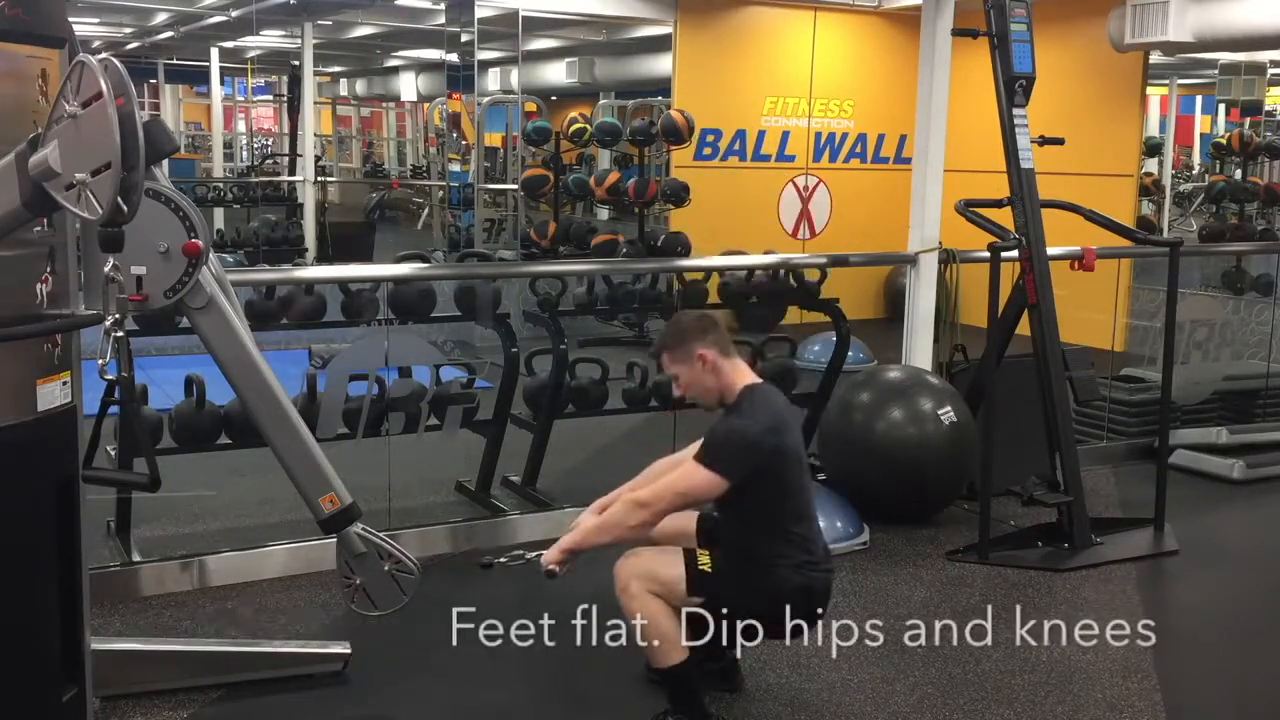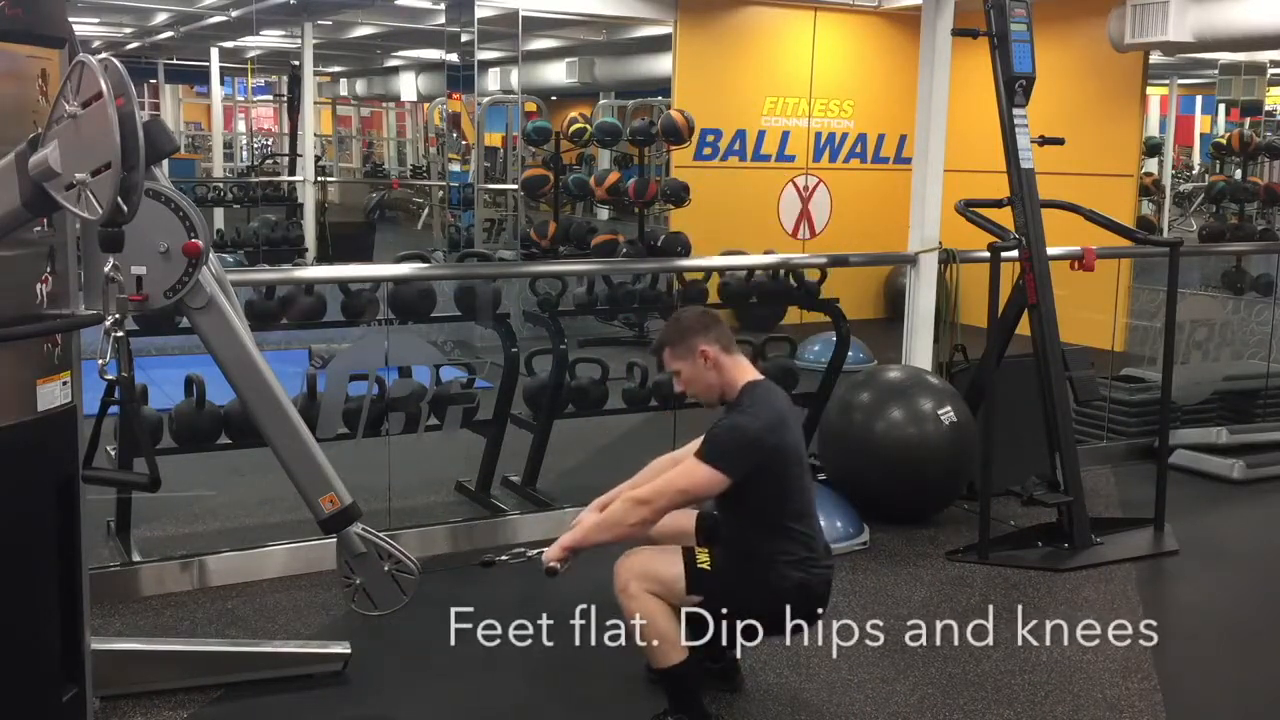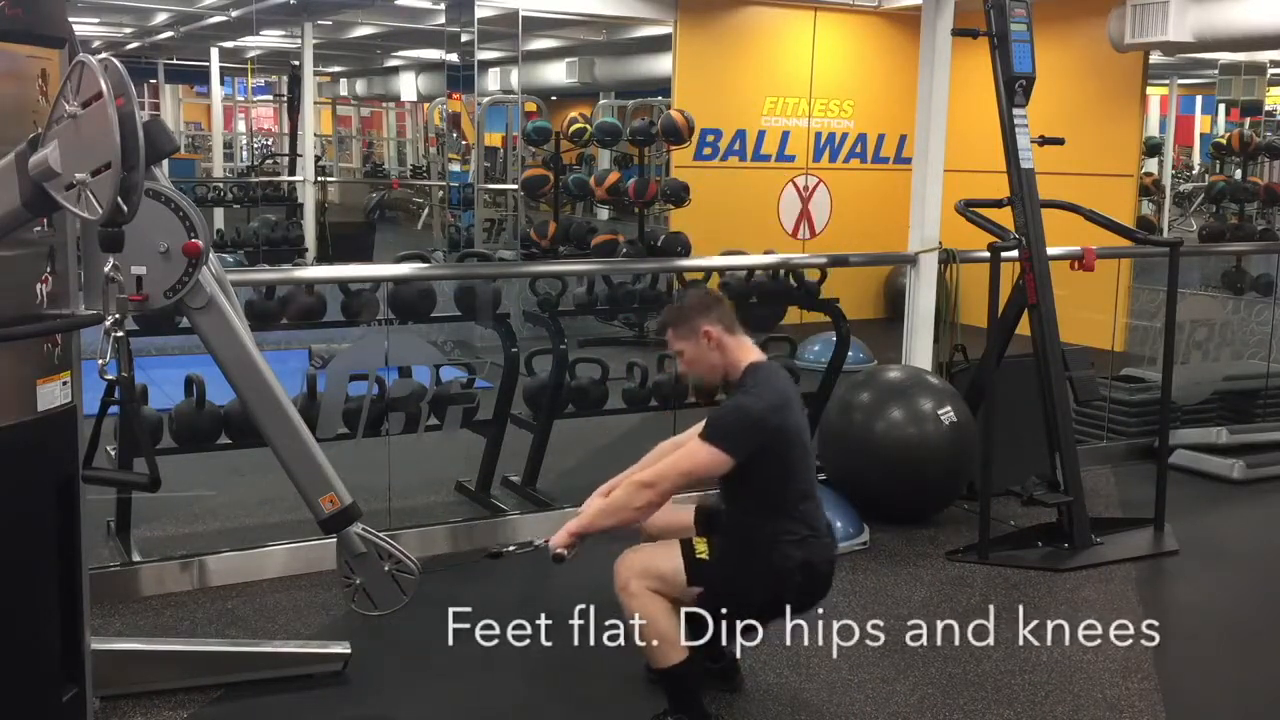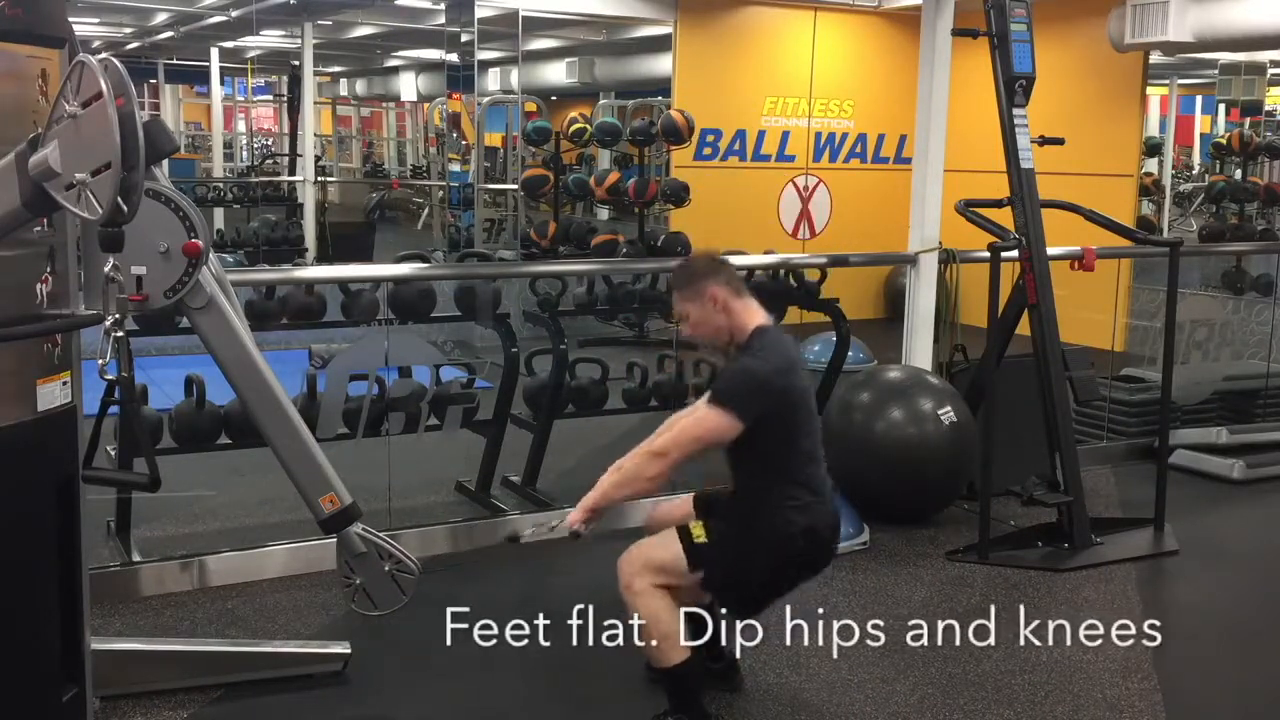
dt=0.1s
person 1, frame 1
left shoulder: (748, 431)
right shoulder: (758, 403)
left elbow: (645, 510)
right elbow: (677, 464)
left wrist: (571, 543)
right wrist: (599, 508)
left hip: (786, 587)
right hip: (774, 557)
left knee: (633, 575)
right knee: (663, 531)
right ankle: (714, 656)
person 1, frame 2
left shoulder: (749, 428)
right shoulder: (759, 400)
left elbow: (647, 507)
right elbow: (678, 461)
left wrist: (572, 541)
right wrist: (600, 506)
left hip: (786, 584)
right hip: (775, 555)
left knee: (633, 574)
right knee: (663, 530)
right ankle: (713, 656)
person 1, frame 3
left shoulder: (751, 408)
right shoulder: (759, 381)
left elbow: (654, 489)
right elbow: (677, 448)
left wrist: (579, 527)
right wrist: (604, 492)
left hip: (787, 564)
right hip: (777, 536)
left knee: (633, 572)
right knee: (662, 527)
right ankle: (712, 657)
person 1, frame 4
left shoulder: (756, 371)
right shoulder: (767, 348)
left elbow: (664, 459)
right elbow: (689, 418)
left wrist: (591, 504)
right wrist: (617, 471)
left hip: (792, 532)
right hip: (780, 510)
left knee: (637, 569)
right knee: (665, 520)
right ankle: (712, 656)
